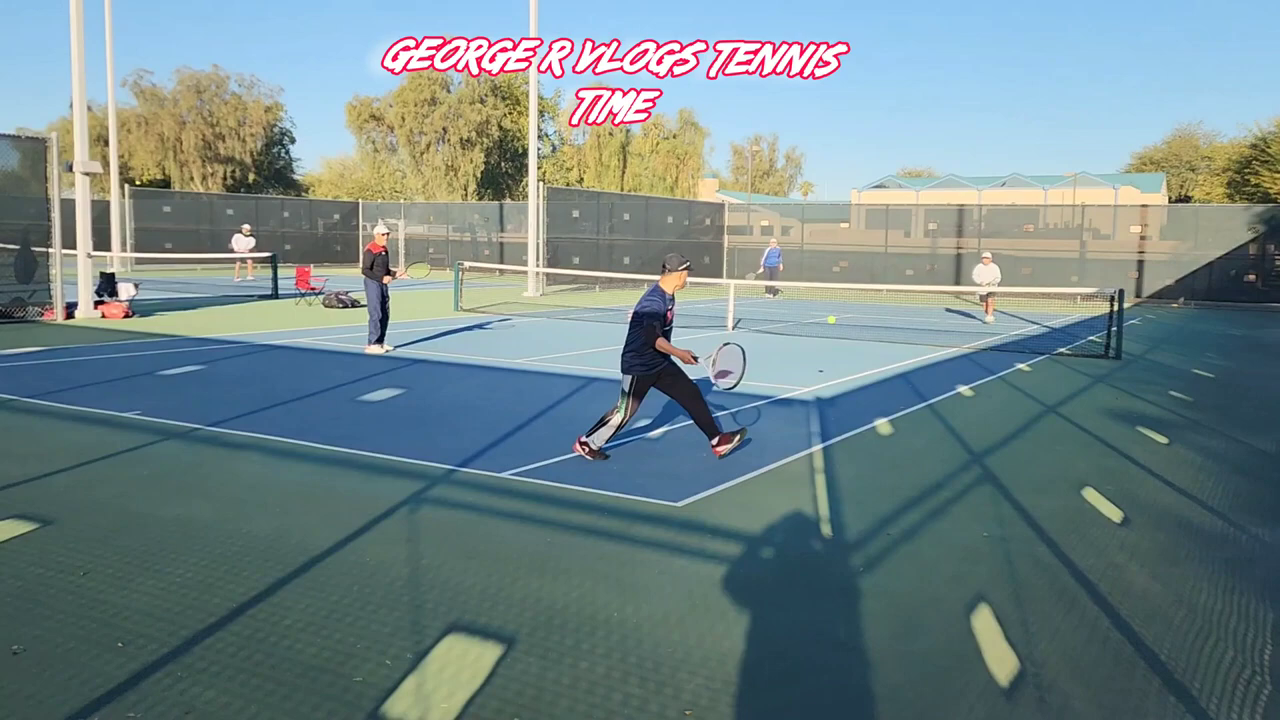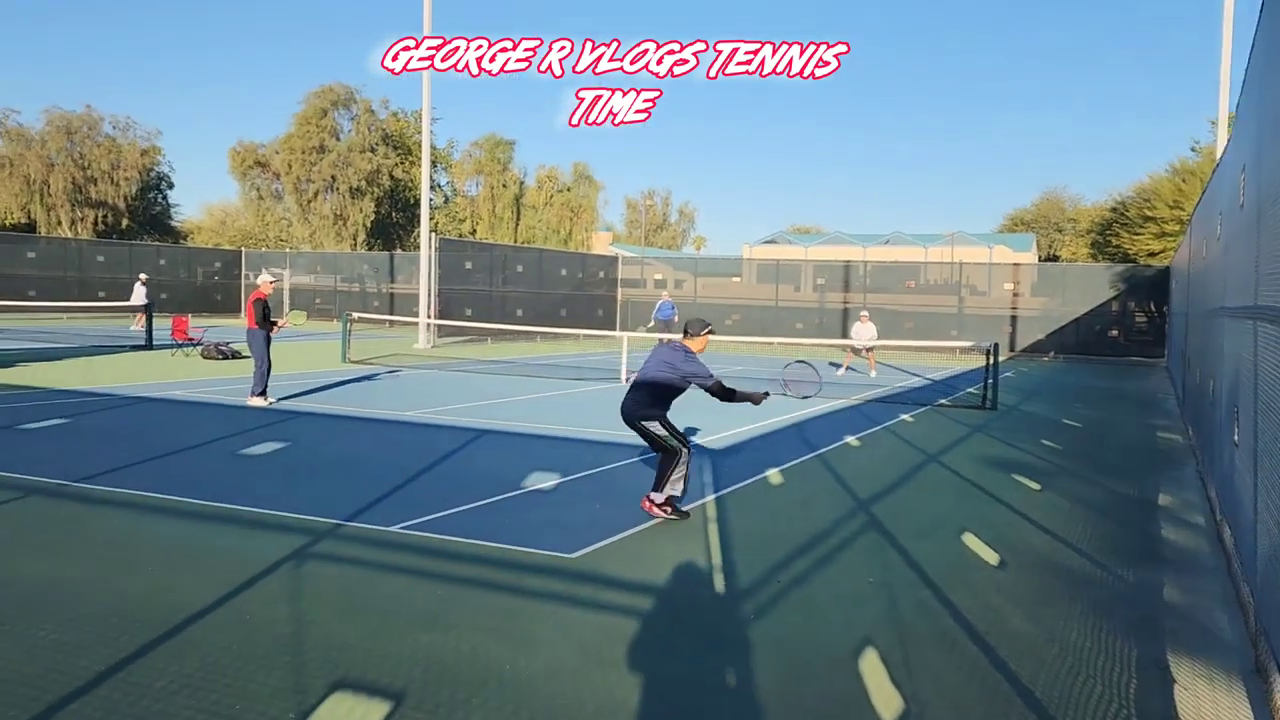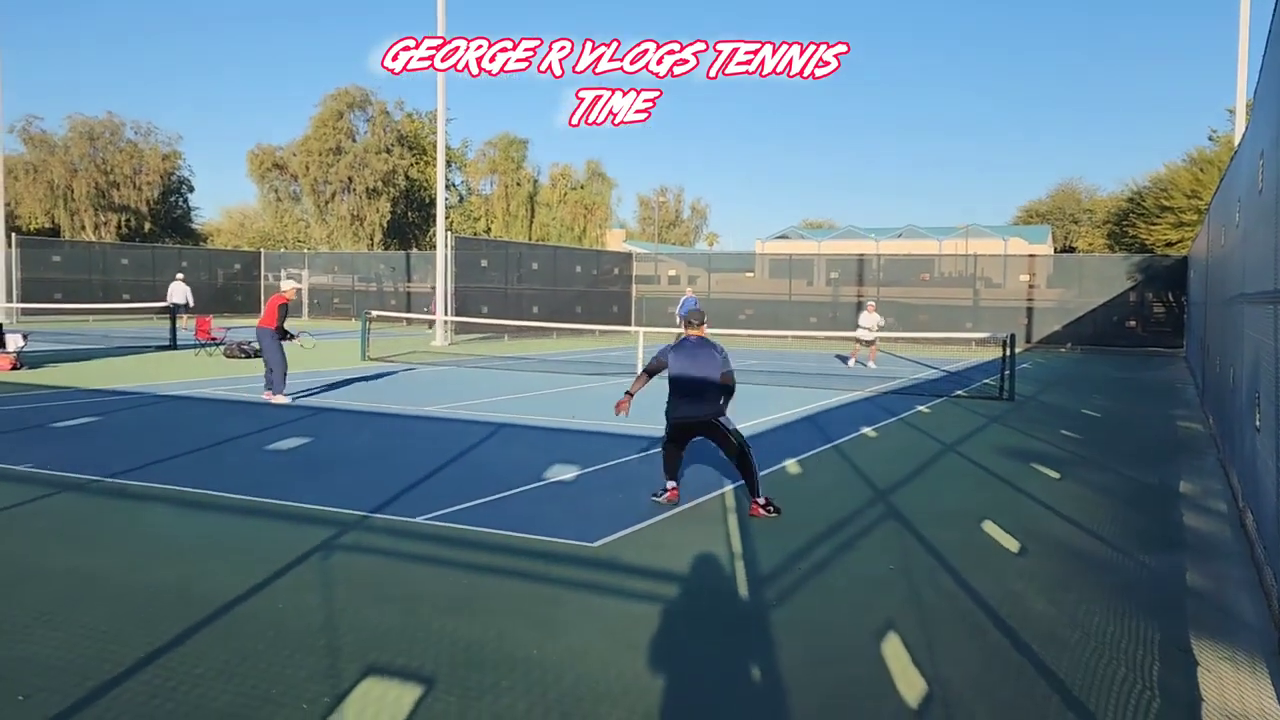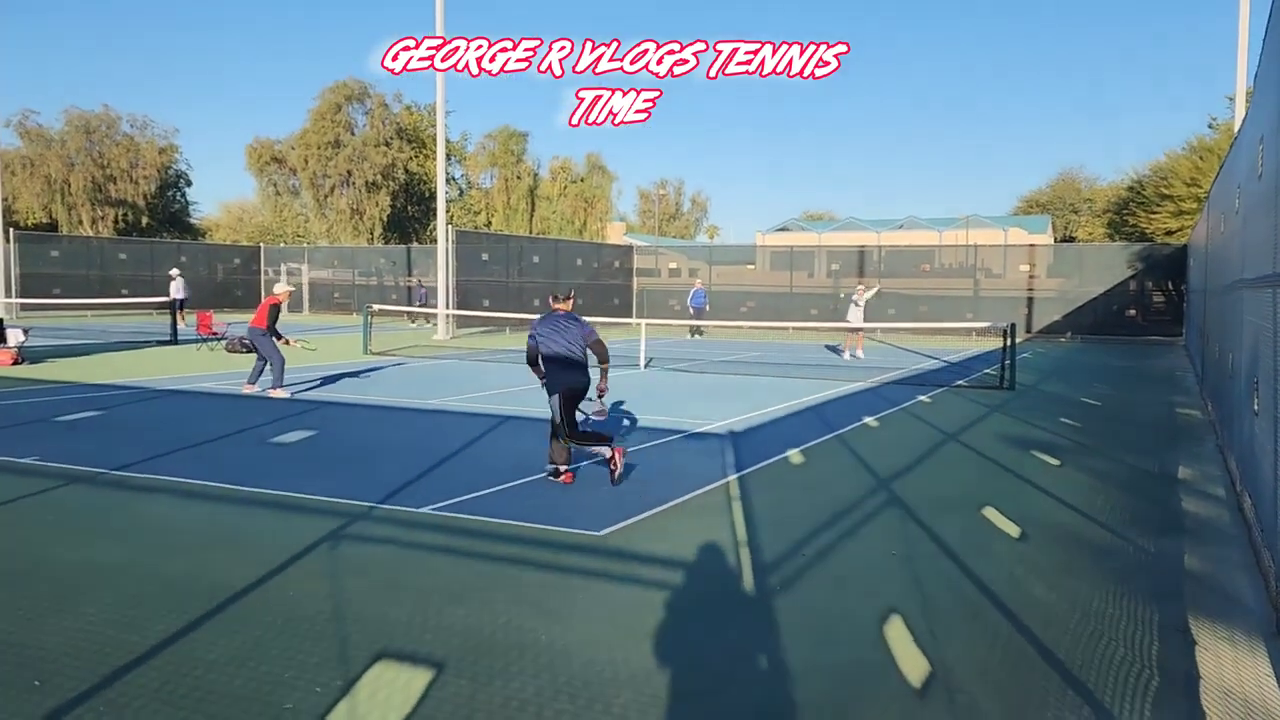
dt=0.5s
person 1, frame 1
left shoulder: (666, 296)
right shoulder: (653, 301)
right elbow: (654, 338)
right wrist: (680, 354)
left hip: (660, 364)
right hip: (638, 366)
left knee: (690, 393)
right knee: (625, 412)
left ankle: (719, 440)
right ankle: (587, 443)
person 1, frame 2
left shoulder: (664, 348)
right shoulder: (690, 363)
right elbow: (722, 393)
left wrist: (640, 376)
right wrist: (754, 397)
left hip: (632, 409)
right hip: (644, 414)
left knee: (673, 451)
right knee: (680, 451)
left ankle: (658, 499)
right ankle: (658, 500)
person 1, frame 3
left shoulder: (671, 350)
right shoulder: (717, 350)
left elbow: (647, 373)
right elbow: (729, 386)
left wrist: (628, 395)
right wrist: (721, 407)
left hip: (678, 416)
right hip: (710, 414)
left knee: (671, 447)
right knee: (741, 452)
left ankle: (671, 490)
right ankle: (758, 501)
person 1, frame 4
left shoulder: (539, 324)
right shoulder: (581, 324)
left elbow: (531, 359)
right elbow: (602, 352)
left wrist: (542, 377)
right wrist: (603, 380)
left hip: (559, 385)
right hip: (582, 382)
left knee: (567, 433)
right knee: (558, 423)
left ankle: (610, 452)
right ankle: (562, 469)
